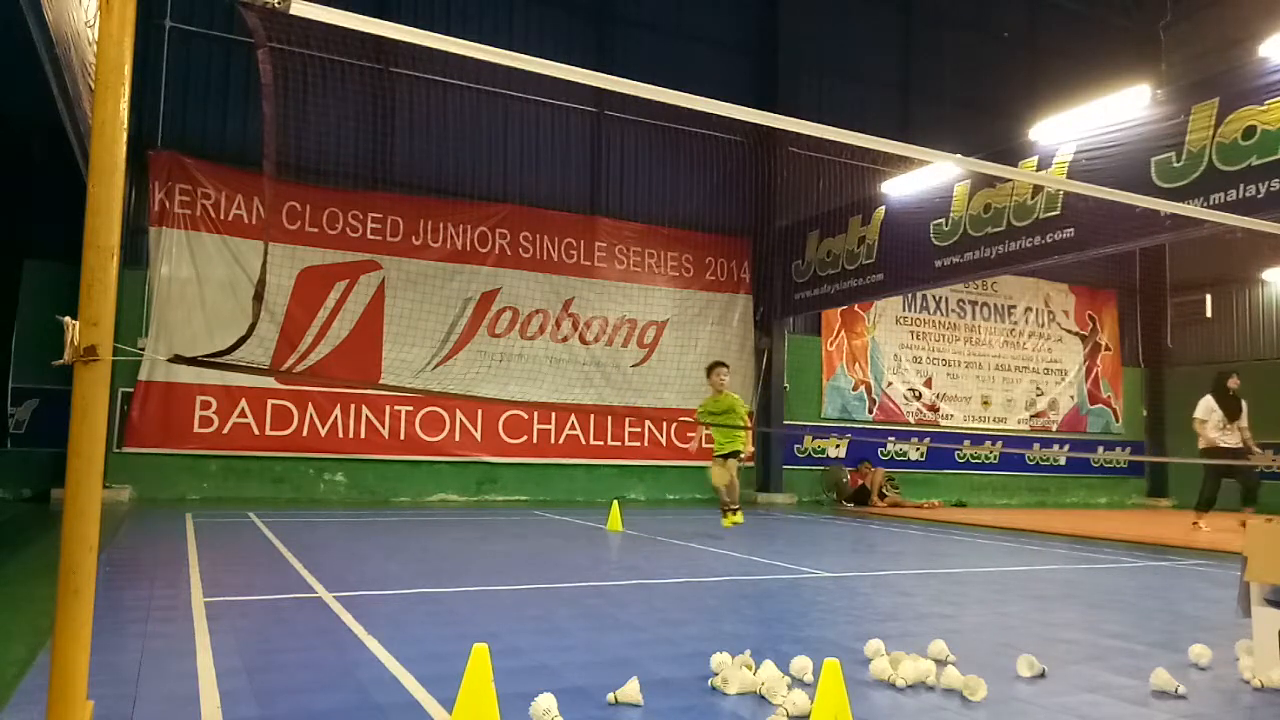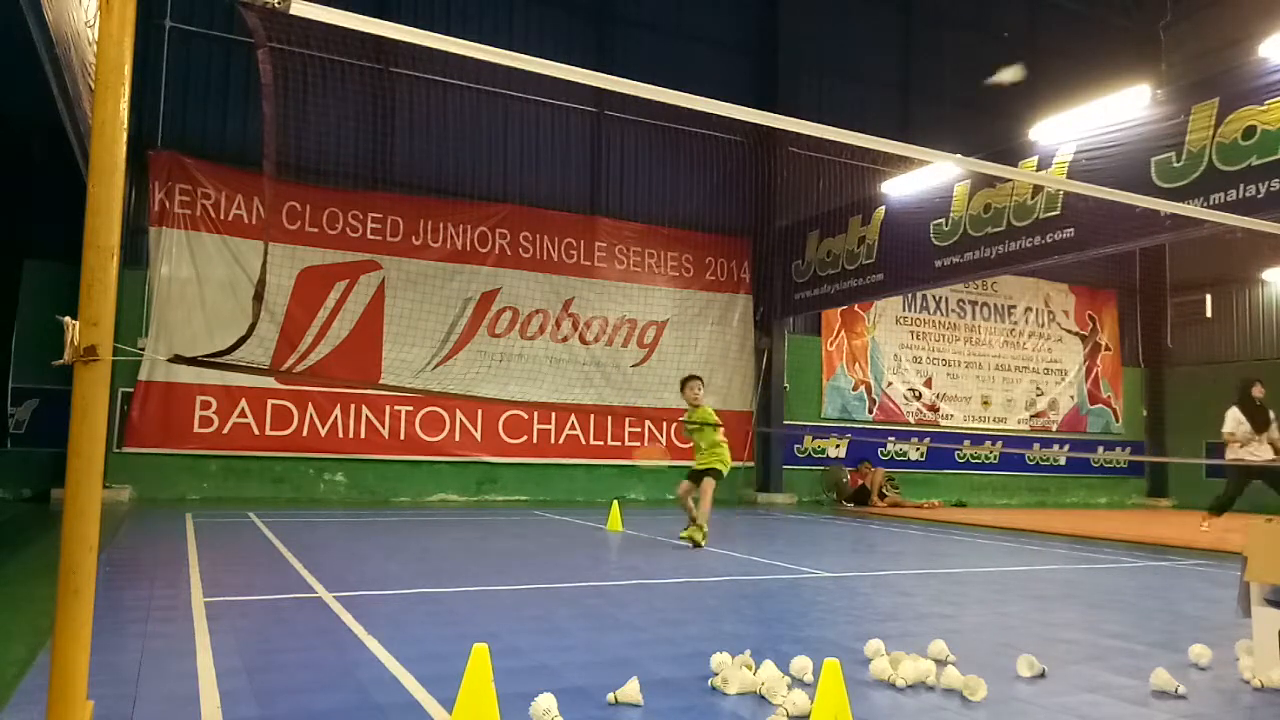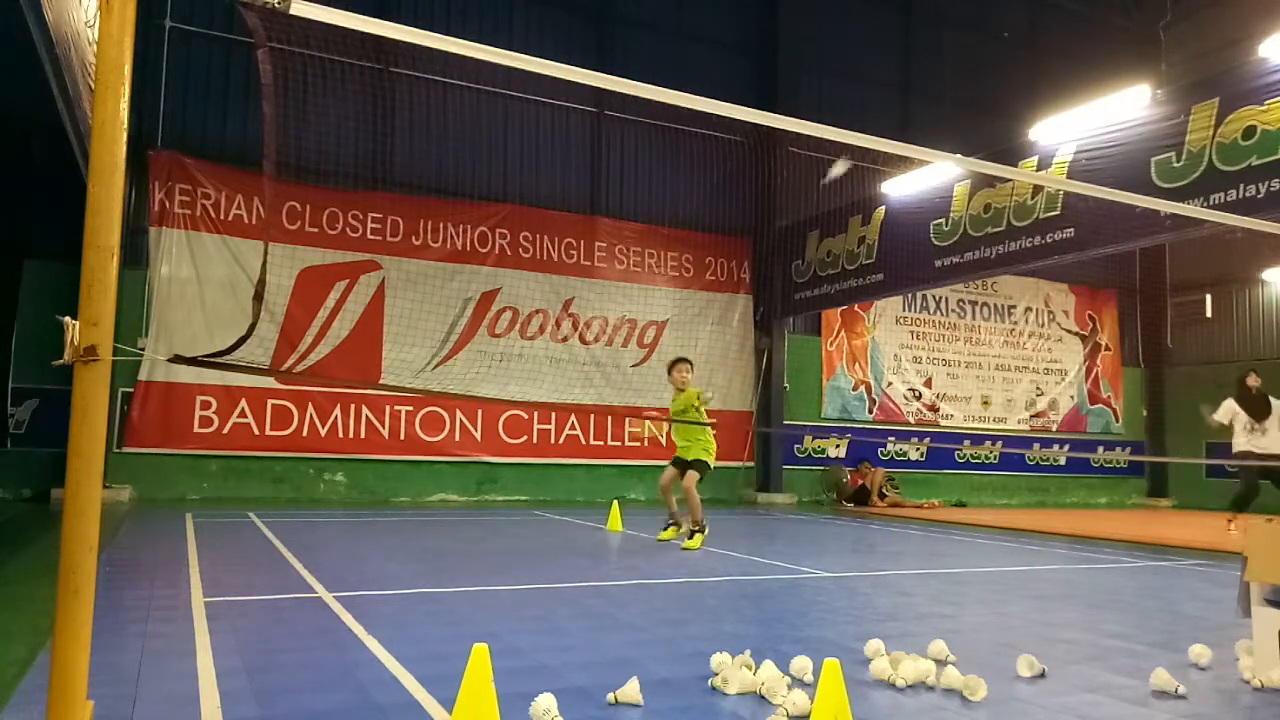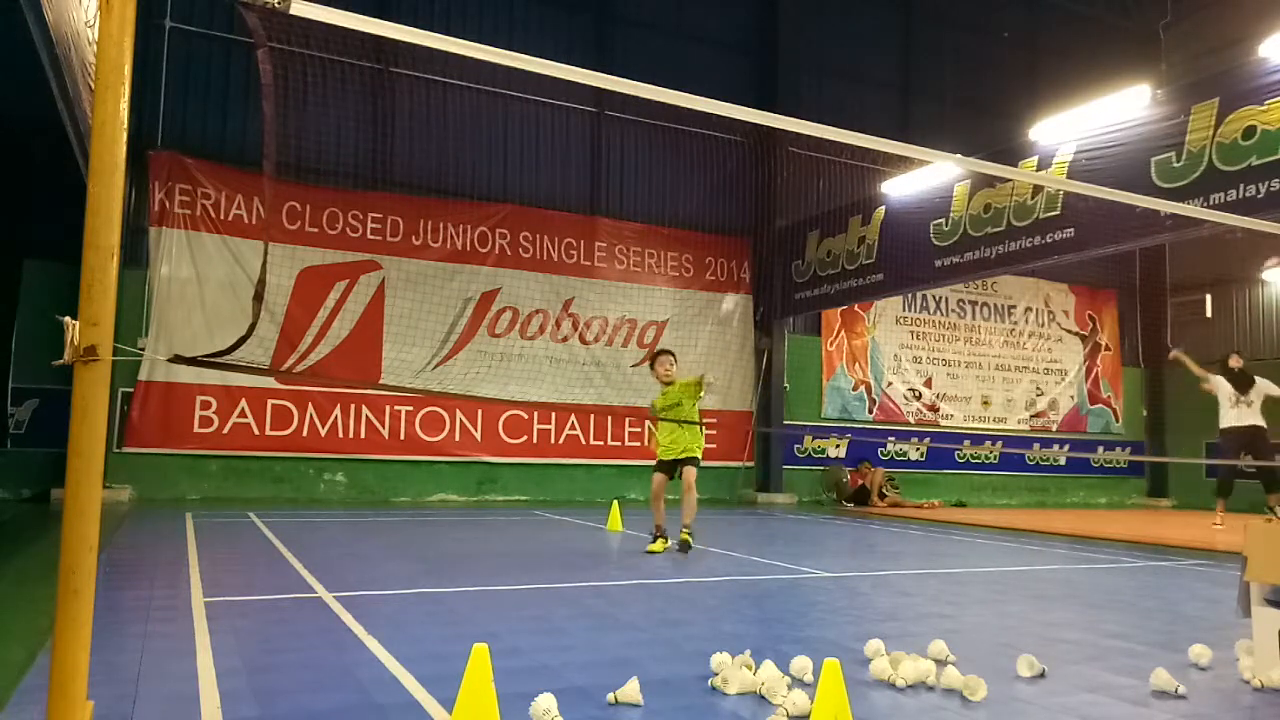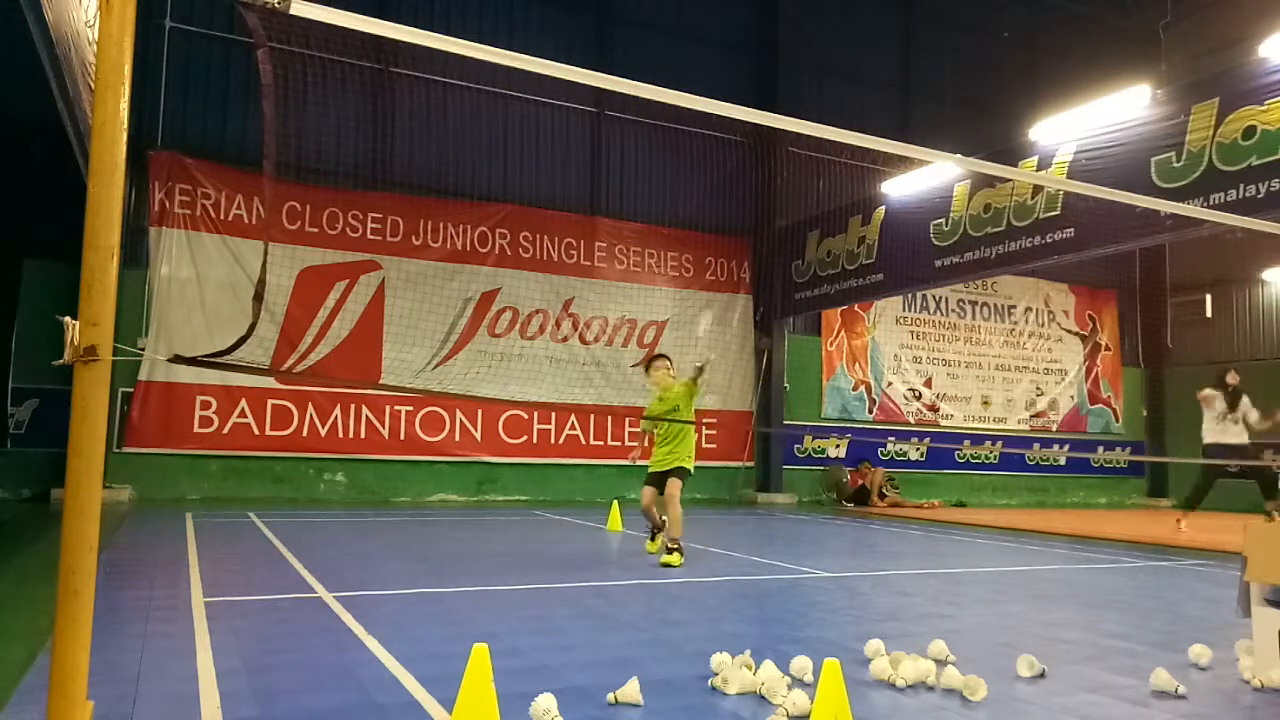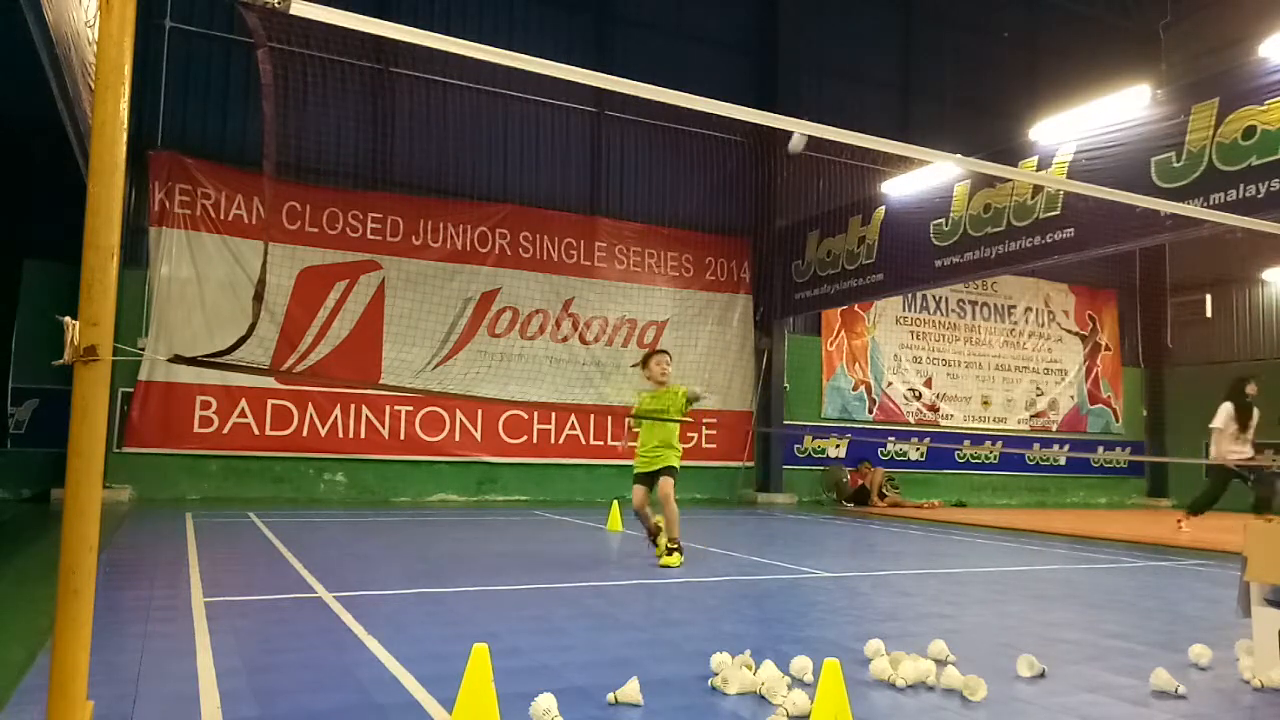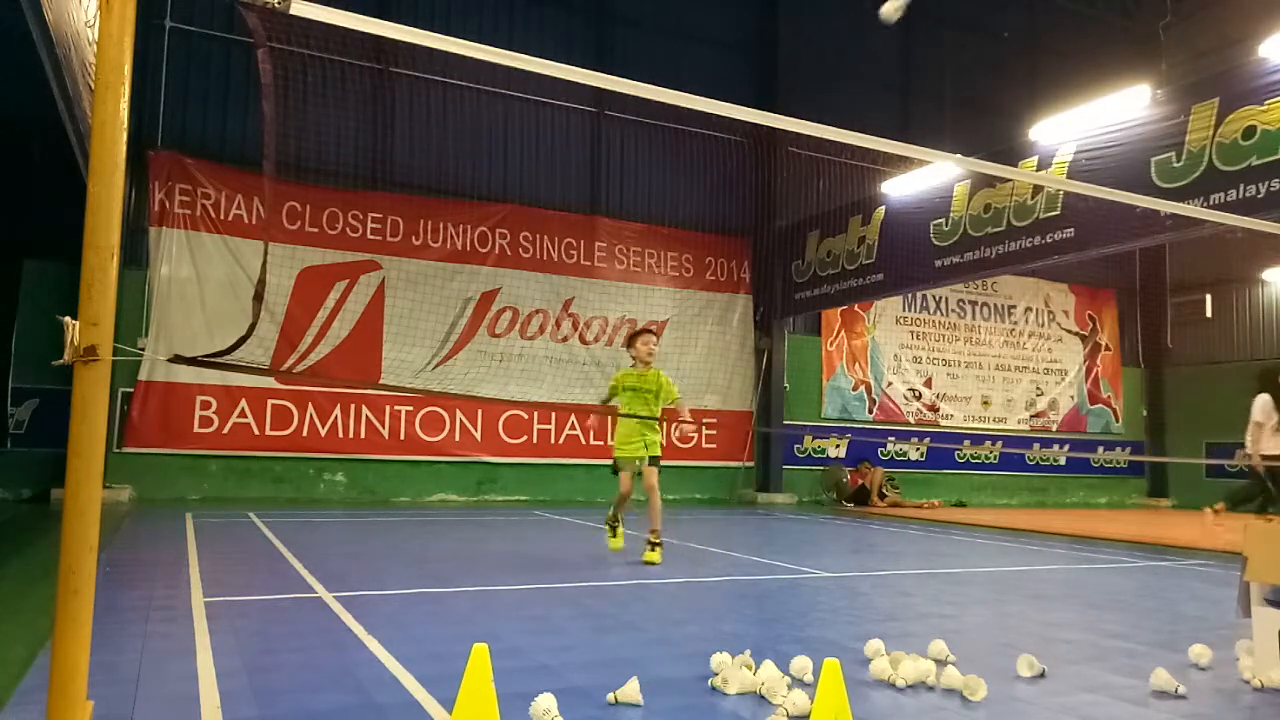
dt=0.2s
person 1, frame 1
left shoulder: (734, 399)
right shoulder: (706, 403)
left elbow: (746, 422)
right elbow: (703, 423)
left wrist: (748, 444)
right wrist: (696, 441)
left hip: (736, 443)
right hip: (720, 446)
left knee: (730, 472)
right knee: (716, 479)
left ankle: (735, 508)
right ankle: (726, 508)
person 1, frame 2
left shoulder: (706, 412)
right shoulder: (687, 418)
left elbow: (719, 429)
left wrist: (718, 437)
left hip: (717, 460)
right hip: (702, 461)
left knee: (706, 490)
right knee: (681, 493)
left ankle: (700, 530)
right ankle: (694, 522)
person 1, frame 3
left shoulder: (693, 395)
right shoulder: (673, 403)
left elbow: (706, 396)
left wrist: (705, 398)
left hip: (702, 450)
right hip: (683, 451)
left knee: (687, 485)
right knee: (664, 483)
left ankle: (698, 528)
right ankle: (675, 522)
person 1, frame 4
left shoulder: (686, 386)
right shoulder: (657, 402)
left elbow: (704, 380)
left wrist: (706, 381)
right wrist: (655, 440)
left hip: (690, 447)
right hip: (666, 450)
left knee: (688, 481)
right knee: (656, 490)
left ankle: (686, 532)
right ankle: (660, 535)
person 1, frame 5
left shoulder: (684, 390)
right shoulder: (652, 407)
left elbow: (695, 378)
left wrist: (699, 370)
right wrist: (638, 450)
left hip: (681, 458)
right hip: (659, 460)
left knee: (671, 494)
right knee: (646, 504)
left ankle: (674, 546)
right ankle: (658, 529)
person 1, frame 6
left shoulder: (678, 394)
right shoulder: (642, 400)
left elbow: (693, 398)
left wrist: (695, 395)
right wrist: (627, 441)
left hip: (668, 456)
right hip: (644, 459)
left knee: (665, 494)
right knee: (638, 504)
left ankle: (674, 546)
right ankle: (655, 532)
person 1, frame 7
left shoulder: (661, 378)
right shoulder: (621, 377)
left elbow: (678, 403)
right elbow: (607, 398)
left wrist: (686, 421)
right wrist: (596, 416)
left hip: (649, 441)
right hip: (624, 443)
left knee: (651, 485)
right knee: (625, 490)
left ankle: (655, 541)
right ankle: (614, 520)
person 2, frame 1
left shoulder: (1240, 403)
right shoulder: (1209, 400)
left elbow: (1243, 428)
right elbow: (1197, 424)
left wrist: (1252, 446)
right wrist: (1207, 438)
left hip: (1235, 448)
right hip: (1213, 448)
left knee: (1252, 481)
right knee: (1212, 484)
right ankle: (1198, 519)
person 2, frame 2
right shoulder: (1235, 412)
right elbow: (1227, 437)
right wrist: (1243, 439)
left hip: (1265, 460)
right hip: (1240, 459)
right knee: (1232, 492)
right ankle: (1206, 519)
person 2, frame 3
right shoulder: (1232, 403)
right elbow: (1216, 422)
right wrist: (1208, 417)
right hip: (1246, 452)
right knee: (1250, 487)
right ankle: (1232, 518)
person 2, frame 4
left shoulder: (1258, 382)
right shoulder: (1220, 381)
right elbow: (1201, 374)
right wrist: (1181, 356)
left hip: (1256, 429)
right hip: (1231, 430)
right knee: (1228, 470)
right ankle: (1219, 512)
person 2, frame 5
left shoulder: (1243, 400)
right shoulder: (1212, 393)
left elbow: (1257, 425)
right elbow: (1202, 396)
right wrist: (1216, 394)
left hip: (1240, 445)
right hip: (1215, 445)
right knee: (1205, 482)
right ankle: (1183, 517)
person 2, frame 6
left shoulder: (1254, 411)
right shoulder: (1227, 407)
right elbow: (1216, 431)
right wrist: (1221, 455)
left hip: (1245, 457)
right hip: (1223, 460)
left knee: (1266, 484)
right knee: (1213, 492)
right ankle: (1184, 518)
person 2, frame 7
right shoulder: (1264, 399)
right elbow: (1255, 427)
right wrist: (1255, 454)
right hip: (1263, 453)
right knee: (1259, 487)
right ankle: (1218, 508)
